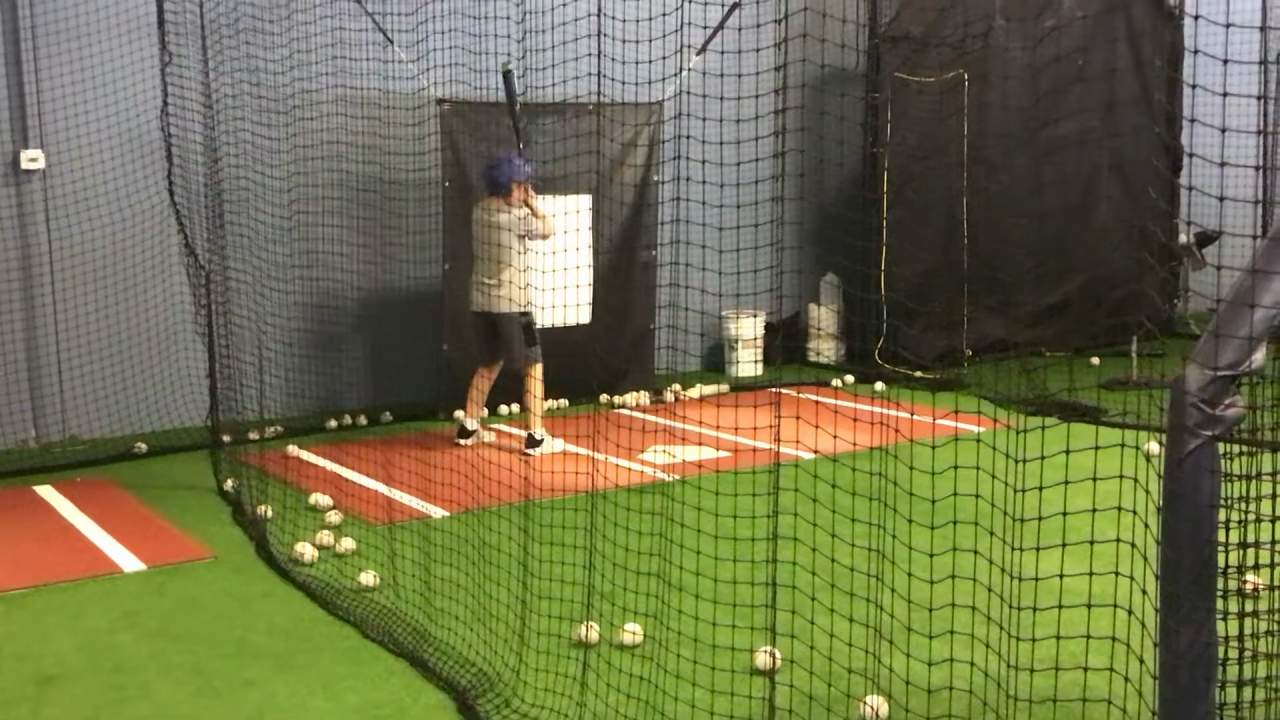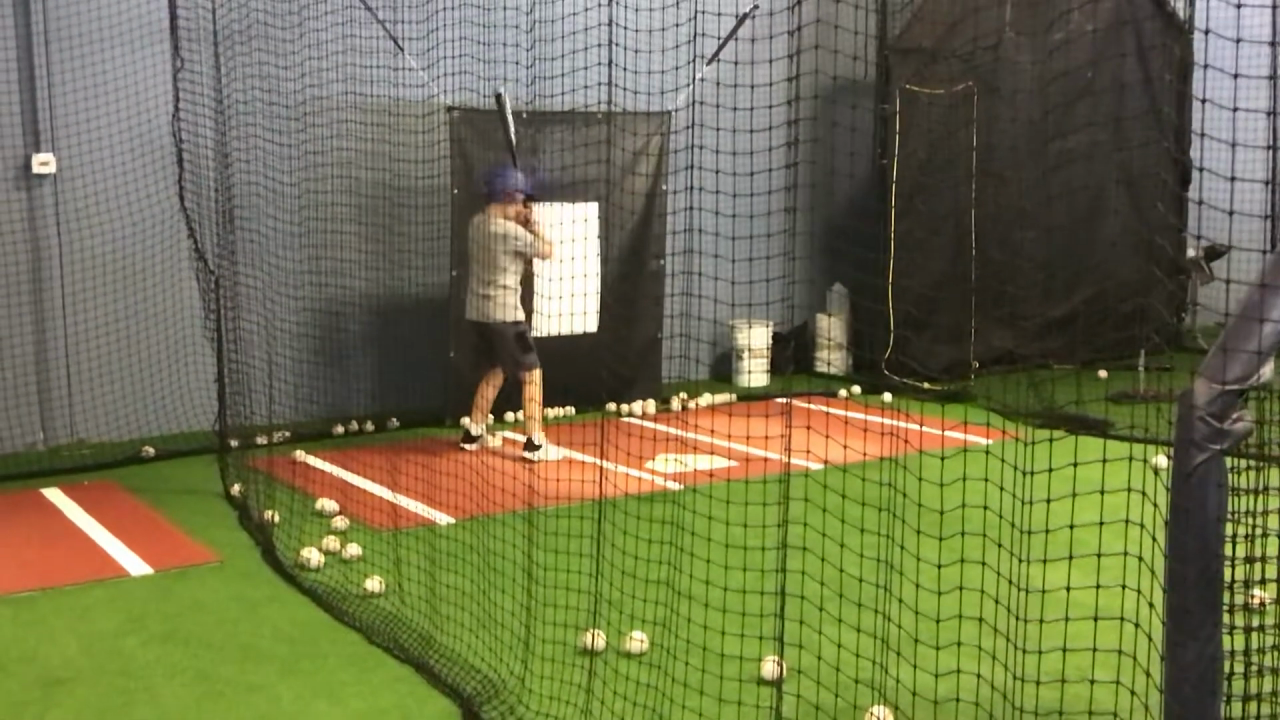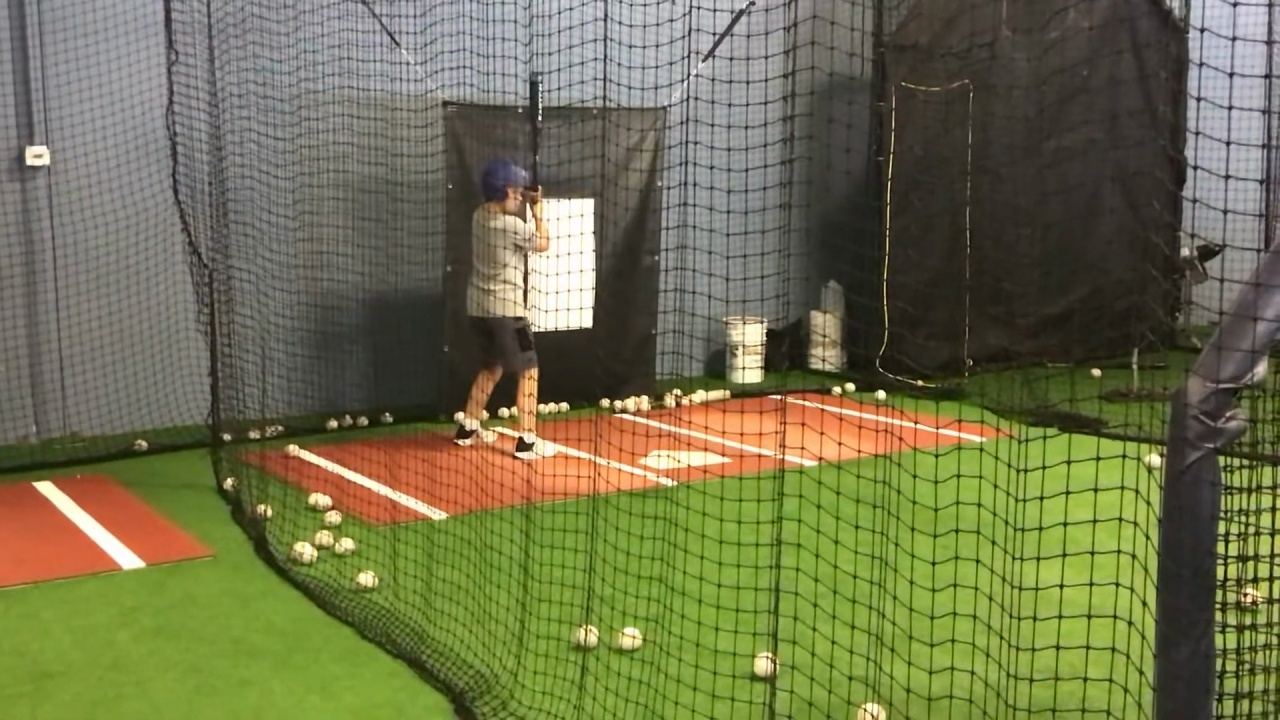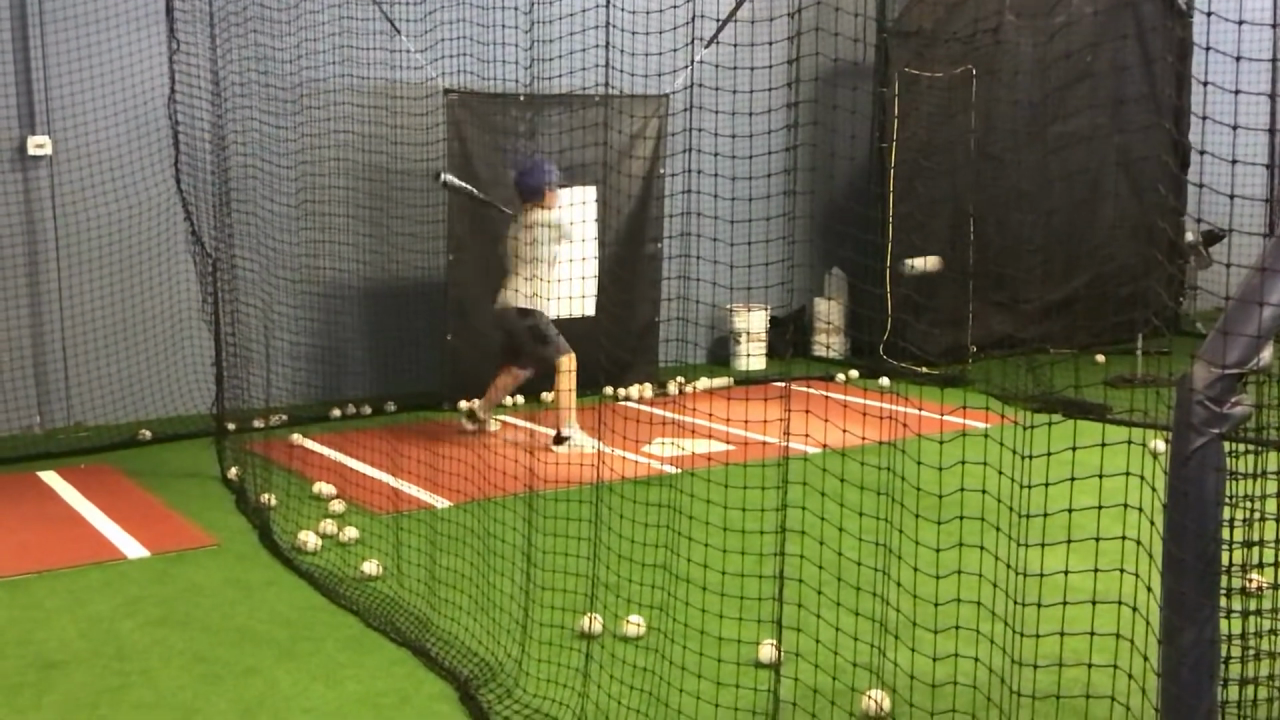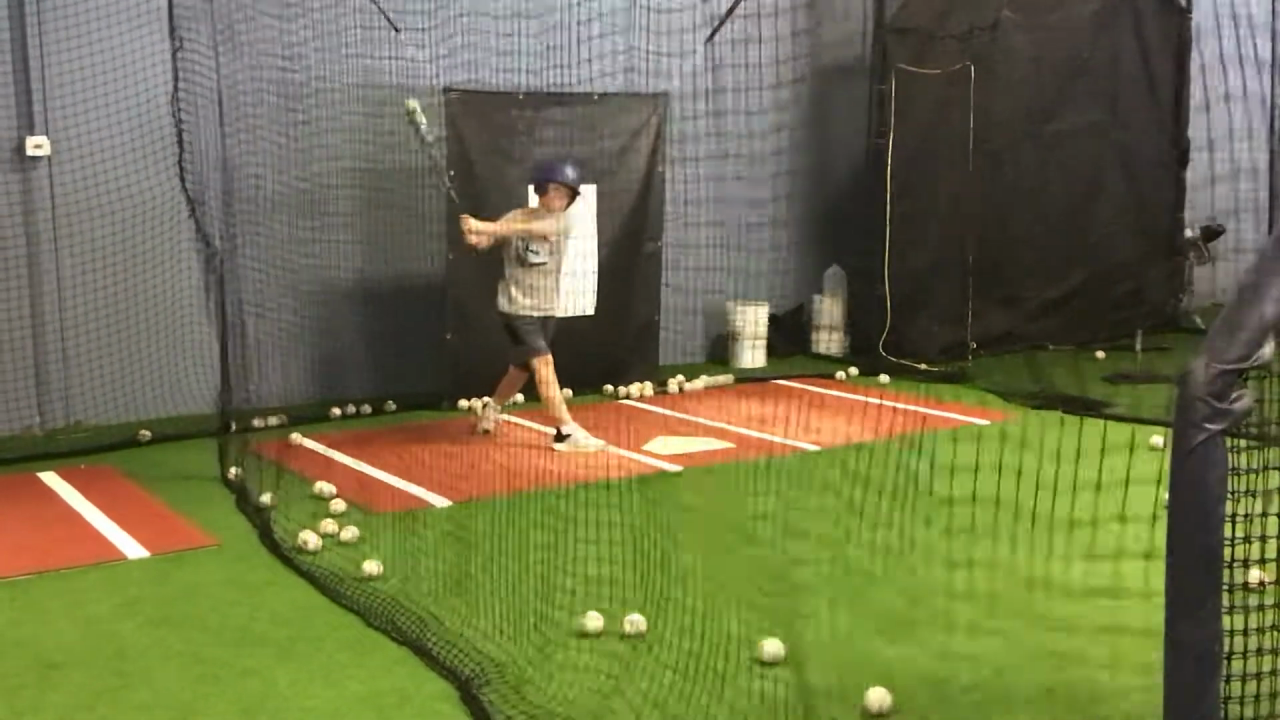
dt=1s
person 1, frame 1
left shoulder: (479, 212)
right shoulder: (517, 218)
right elbow: (547, 231)
left wrist: (523, 202)
right wrist: (532, 205)
left hip: (481, 304)
right hip: (511, 305)
left knee: (489, 365)
right knee: (534, 367)
left ankle: (468, 428)
right ankle: (536, 436)
person 1, frame 2
left shoulder: (477, 223)
right shoulder: (509, 230)
right elbow: (546, 251)
left wrist: (521, 224)
right wrist: (532, 225)
left hip: (477, 312)
right hip: (504, 313)
left knee: (494, 372)
right knee: (531, 372)
left ankle: (473, 433)
right ankle: (535, 442)
person 1, frame 3
left shoulder: (479, 216)
right shoulder: (514, 225)
right elbow: (543, 244)
left wrist: (524, 205)
right wrist: (538, 211)
left hip: (477, 307)
right hip: (506, 309)
left knee: (492, 367)
right knee: (528, 370)
left ankle: (468, 427)
right ankle: (527, 440)
person 1, frame 4
left shoulder: (520, 224)
right shoulder: (551, 219)
right elbow: (566, 234)
left hip: (522, 308)
right hip: (526, 309)
left knee: (519, 369)
right knee: (566, 359)
left ankle: (478, 413)
right ankle: (567, 433)
person 1, frame 5
left shoulder: (561, 222)
right shoulder: (517, 215)
left elbow: (528, 229)
right elbow: (484, 239)
left wrist: (485, 227)
right wrist: (472, 233)
left hip: (545, 308)
right hip: (516, 306)
left knee: (522, 367)
right knee: (542, 362)
left ankle: (490, 412)
right ankle: (566, 431)
